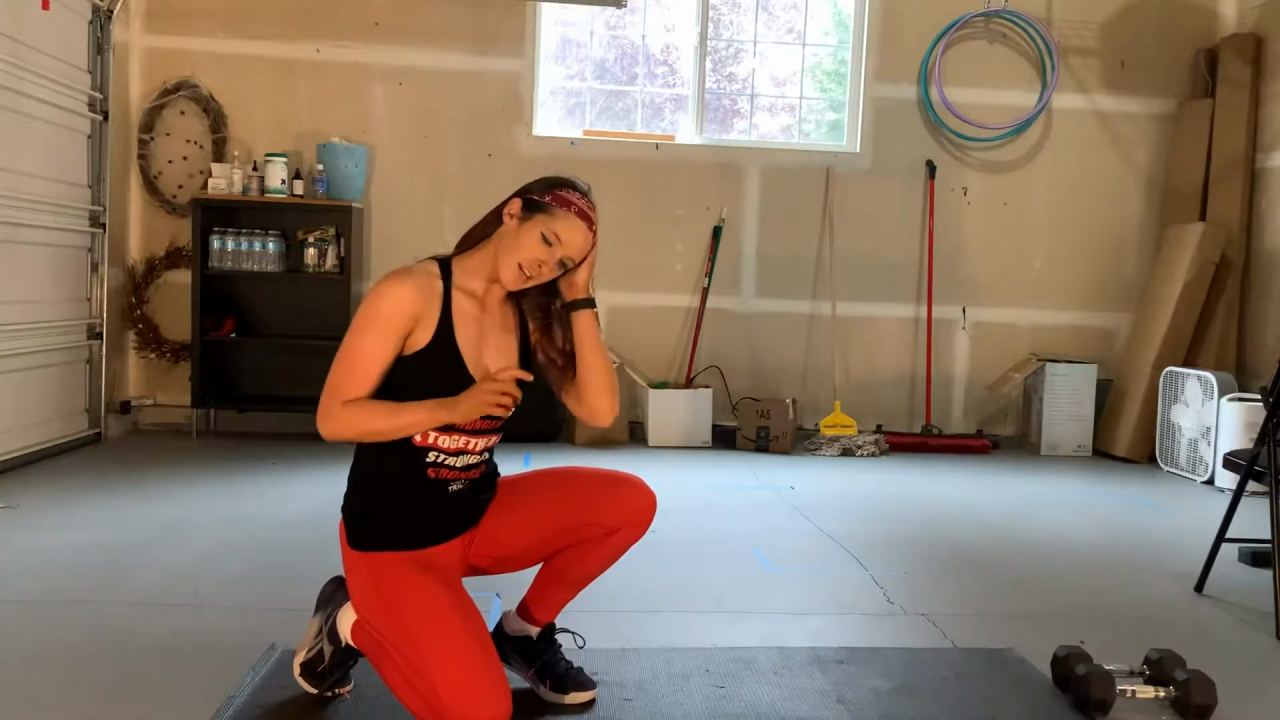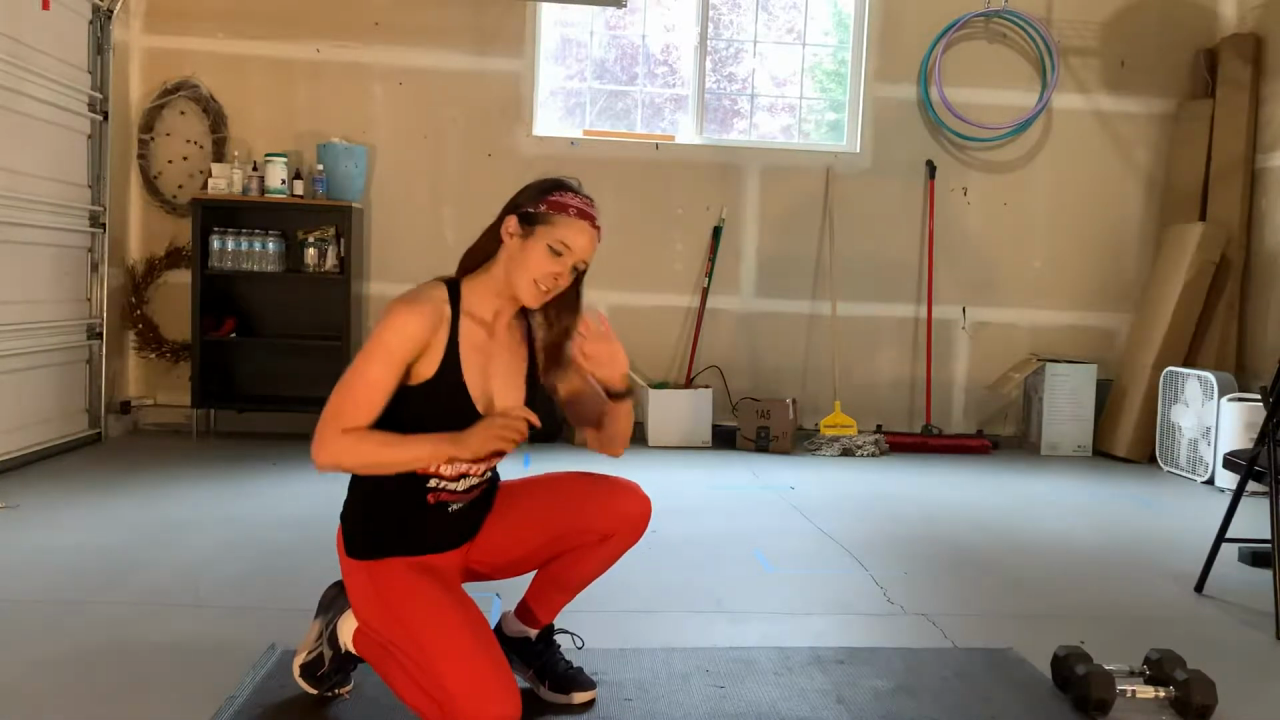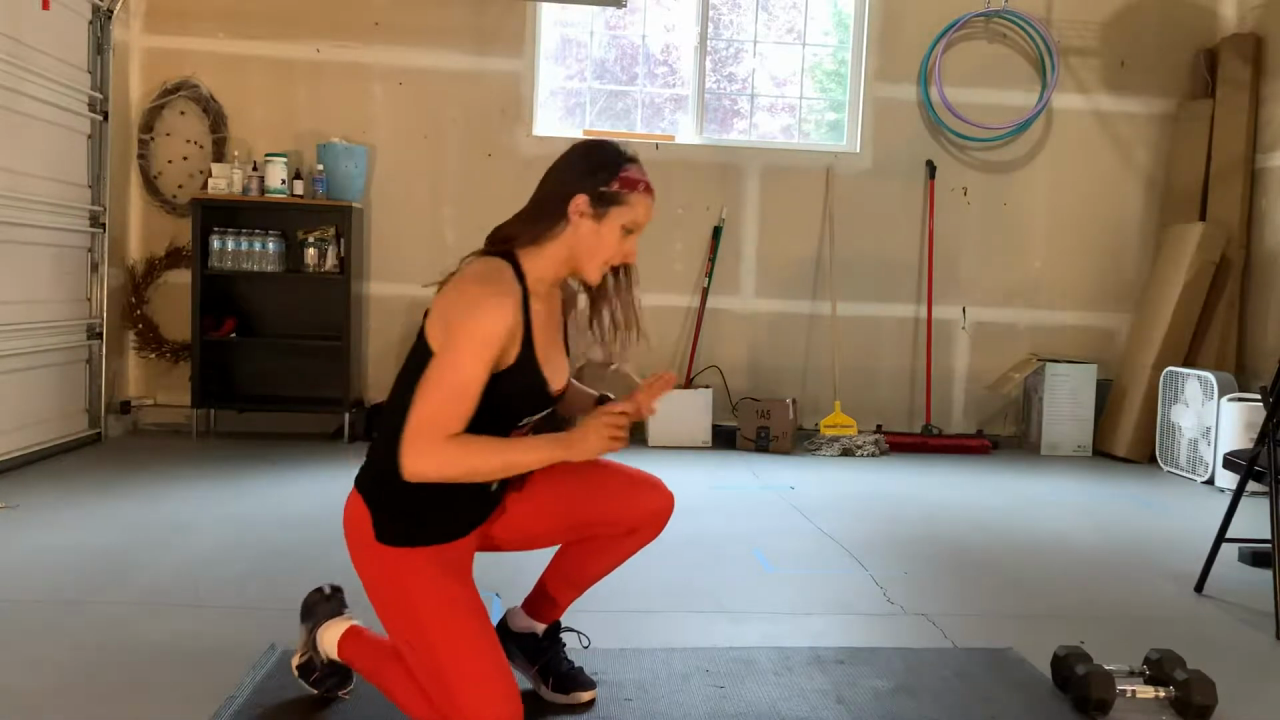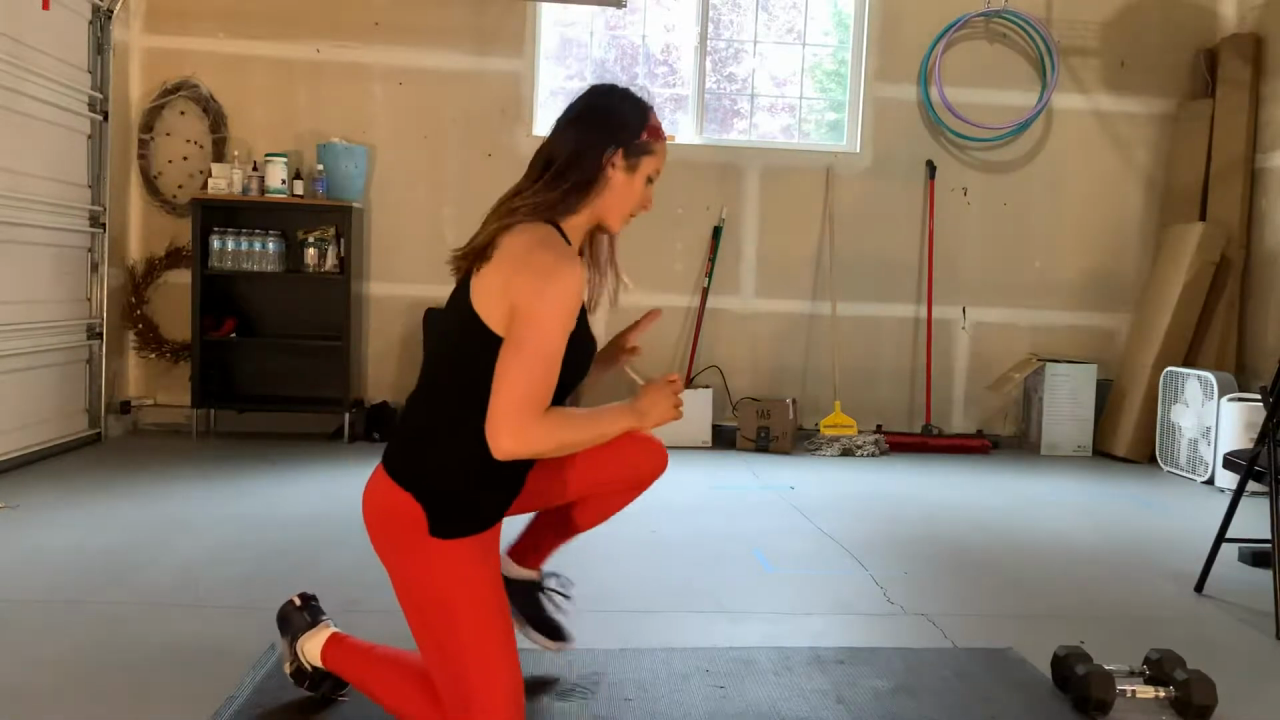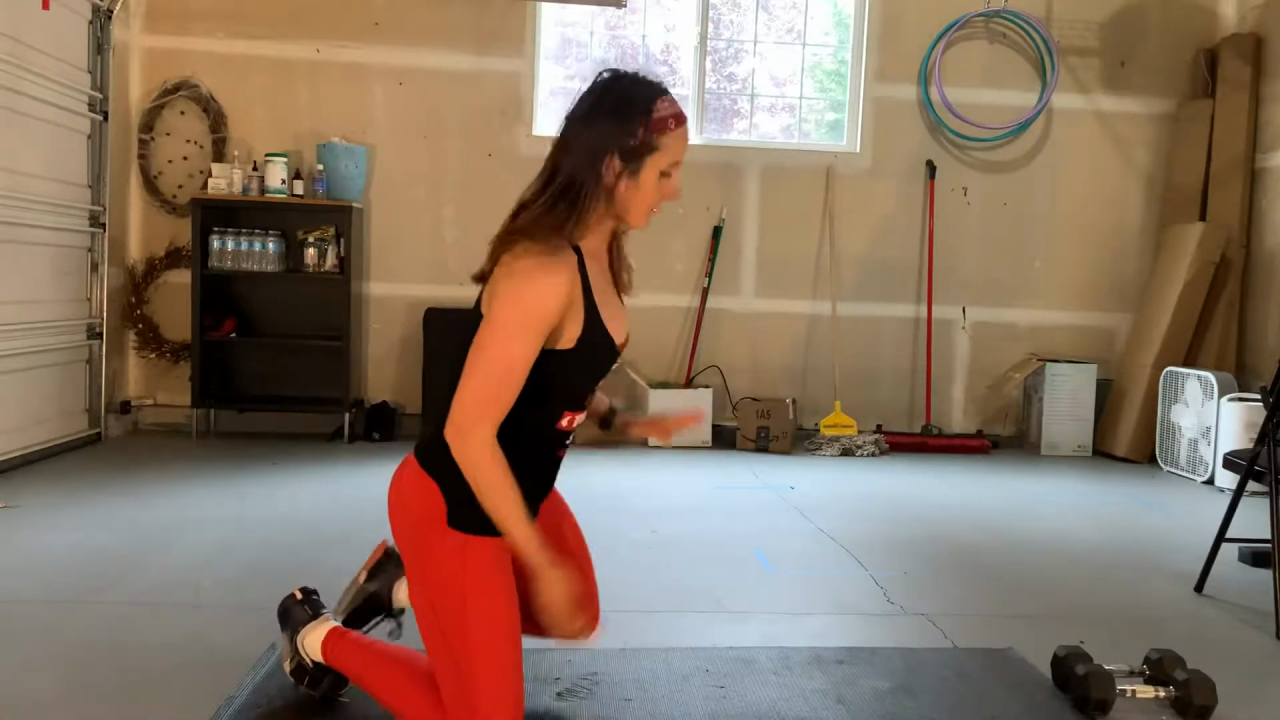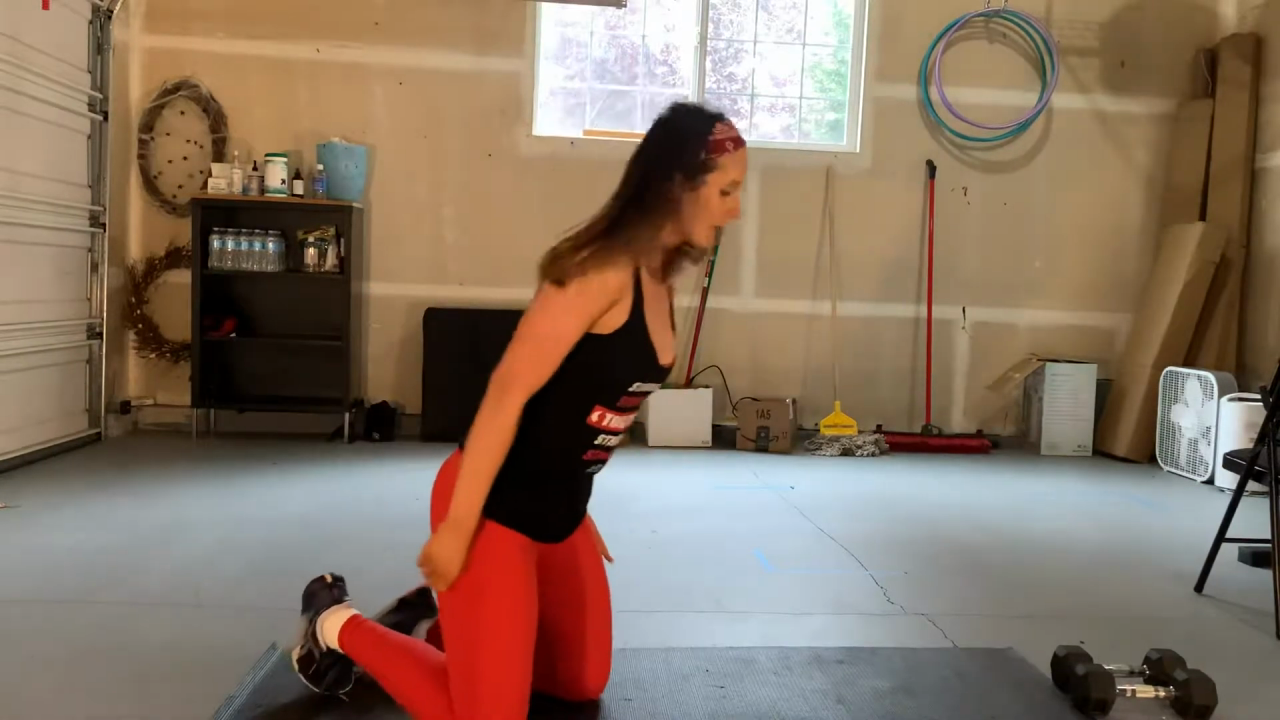
dt=0.3s
person 1, frame 1
left shoulder: (533, 316)
right shoulder: (411, 292)
left elbow: (600, 412)
right elbow: (334, 417)
left wrist: (579, 299)
right wrist: (455, 407)
left hip: (479, 515)
right hip: (393, 539)
left knee: (630, 502)
left ankle: (524, 631)
right ankle: (352, 625)
person 1, frame 2
left shoulder: (545, 335)
right shoulder: (420, 318)
left elbow: (610, 441)
right elbow: (330, 446)
left wrist: (616, 386)
right wrist: (458, 443)
left hip: (478, 525)
right hip: (391, 549)
left knee: (625, 507)
left ankle: (523, 633)
right ankle: (353, 632)
person 1, frame 3
left shoulder: (551, 292)
right shoulder: (491, 298)
right elbow: (422, 457)
left wrist: (603, 411)
right wrist: (567, 446)
left hip: (482, 502)
right hip: (405, 526)
left knee: (647, 504)
left ankle: (529, 630)
right ankle: (337, 636)
person 1, frame 4
left shoulder: (538, 240)
right shoulder: (551, 264)
right elbow: (513, 434)
left wrist: (600, 359)
right wrist: (633, 412)
left hip: (480, 476)
right hip: (430, 508)
left knee: (644, 458)
left ankle: (518, 572)
right ankle: (321, 643)
person 1, frame 5
left shoulder: (597, 251)
right shoulder: (544, 272)
right elbow: (468, 429)
left wrist: (617, 420)
right wrist: (543, 564)
left hip: (522, 487)
right hip: (453, 506)
left knee: (576, 616)
left ankle: (404, 582)
right ankle: (320, 635)
person 1, frame 6
left shoulder: (656, 276)
right shoulder: (604, 269)
right elbow: (506, 396)
right wrist: (455, 526)
left hip: (561, 513)
right hip: (496, 508)
left ankle: (434, 631)
right ankle: (338, 623)
